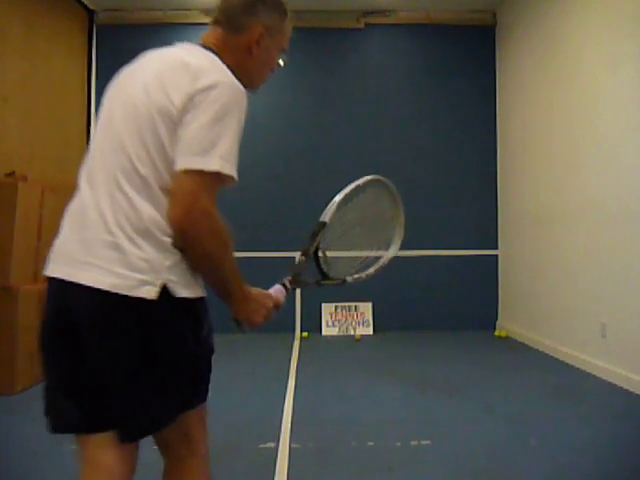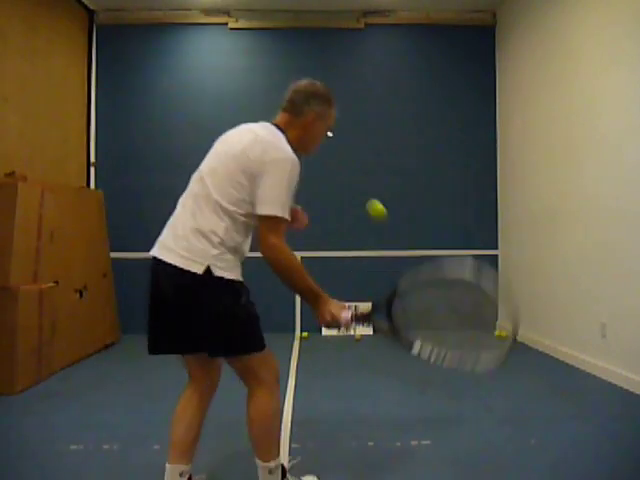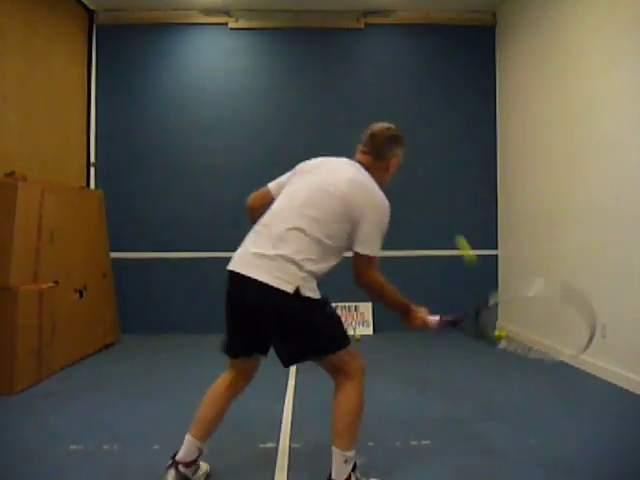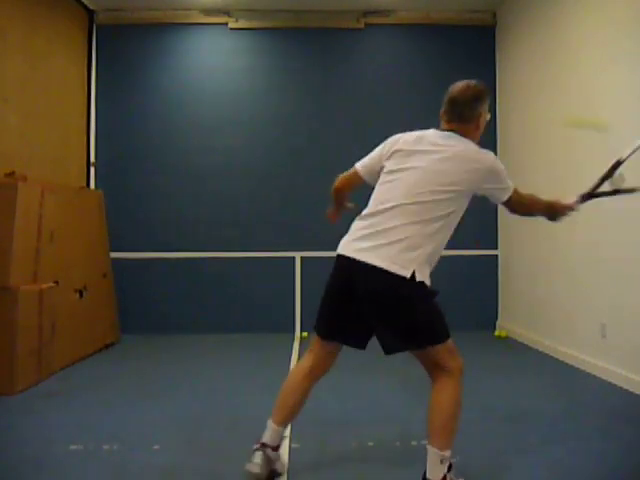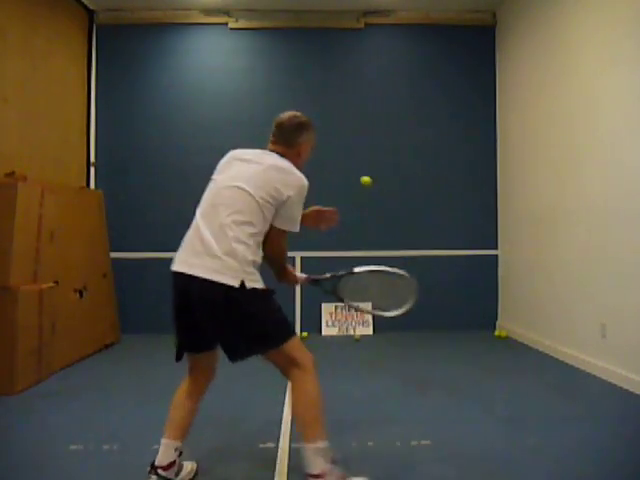
dt=1s
person 1, frame 1
left shoulder: (145, 66)
right shoulder: (219, 86)
right elbow: (190, 215)
right wrist: (238, 296)
left hip: (73, 277)
right hip: (143, 291)
person 1, frame 2
left shoulder: (244, 132)
right shoulder: (281, 157)
right elbow: (271, 246)
left wrist: (277, 209)
right wrist: (318, 301)
left hip: (169, 262)
right hip: (205, 271)
left knee: (202, 379)
right knee: (263, 378)
person 1, frame 3
left shoulder: (315, 165)
right shoulder: (374, 200)
left elbow: (254, 204)
right elbow: (367, 277)
right wrist: (408, 311)
left hip: (242, 272)
right hip: (285, 288)
left knee: (238, 373)
right knee: (351, 372)
person 1, frame 4
left shoulder: (401, 141)
right shoulder: (481, 163)
left elbow: (342, 185)
right elbow: (518, 204)
left wrist: (338, 206)
right wrist: (554, 207)
left hip: (351, 260)
right hip: (398, 278)
left knee: (315, 360)
right knee: (448, 370)
person 1, frame 5
left shoulder: (232, 157)
right shoulder: (294, 181)
right elbow: (272, 249)
left wrist: (302, 218)
right wrist: (287, 275)
left hip: (186, 274)
right hip: (230, 284)
left knee: (199, 375)
right knee: (301, 366)
